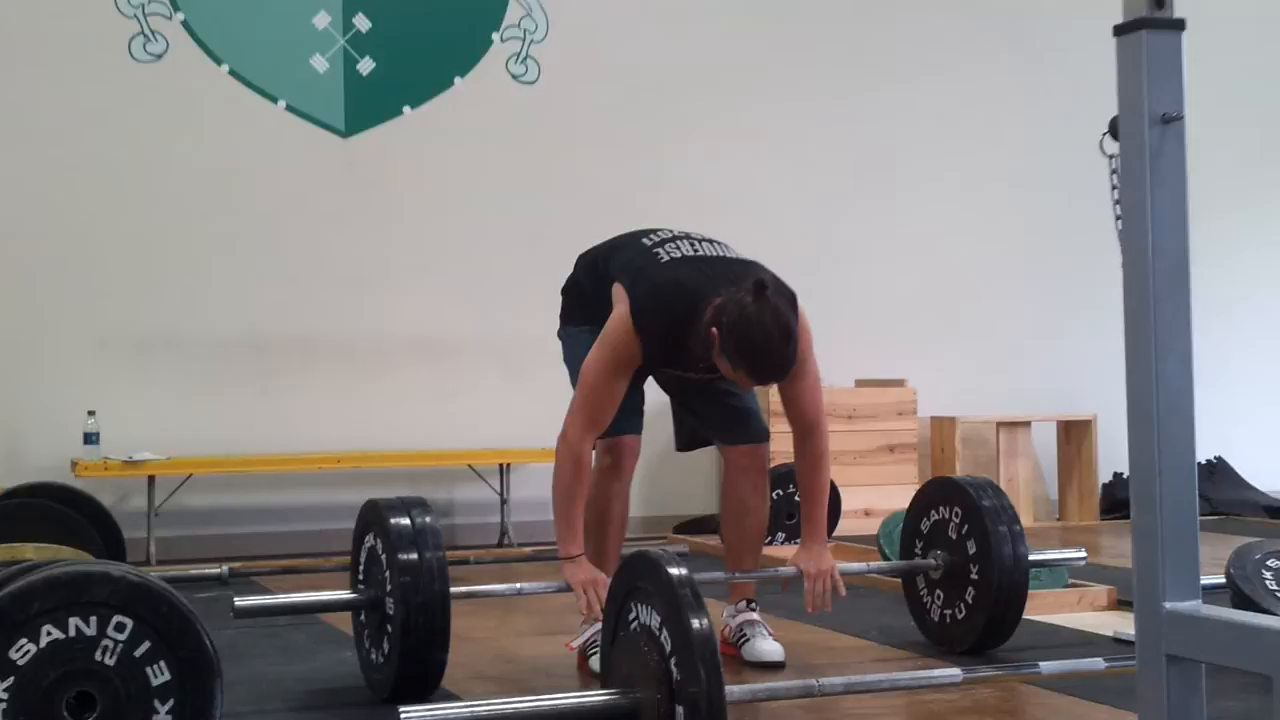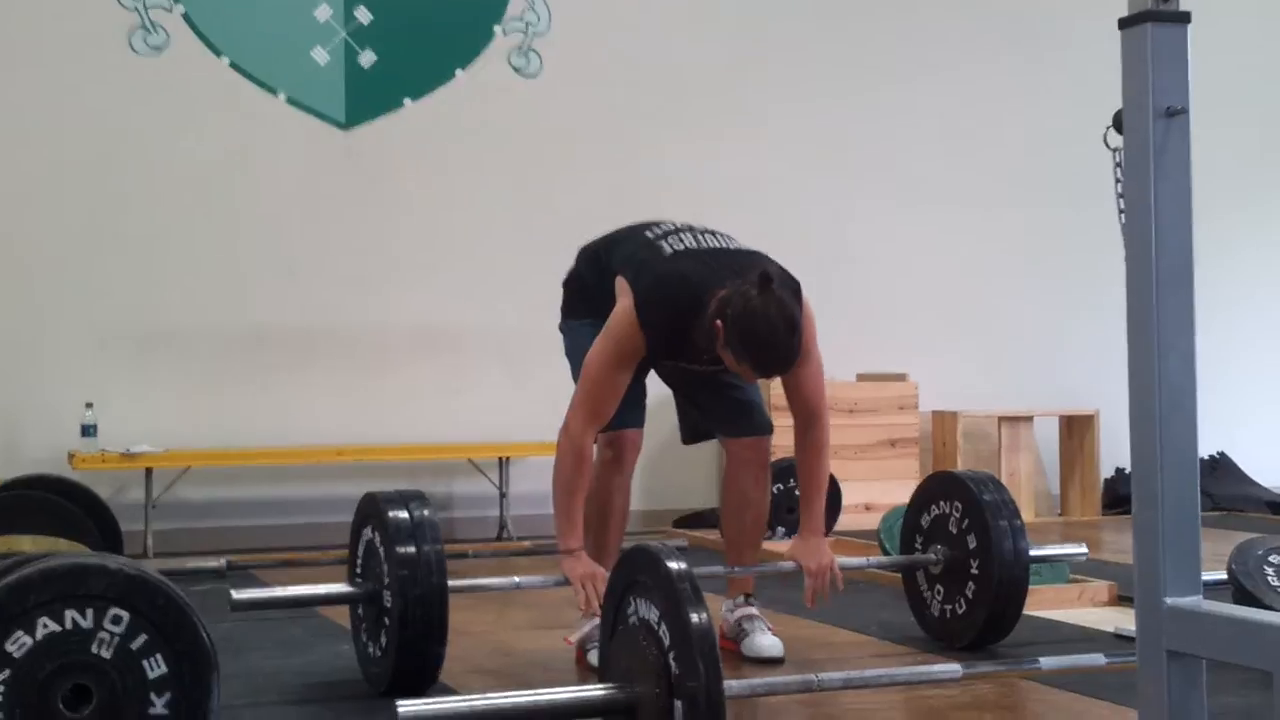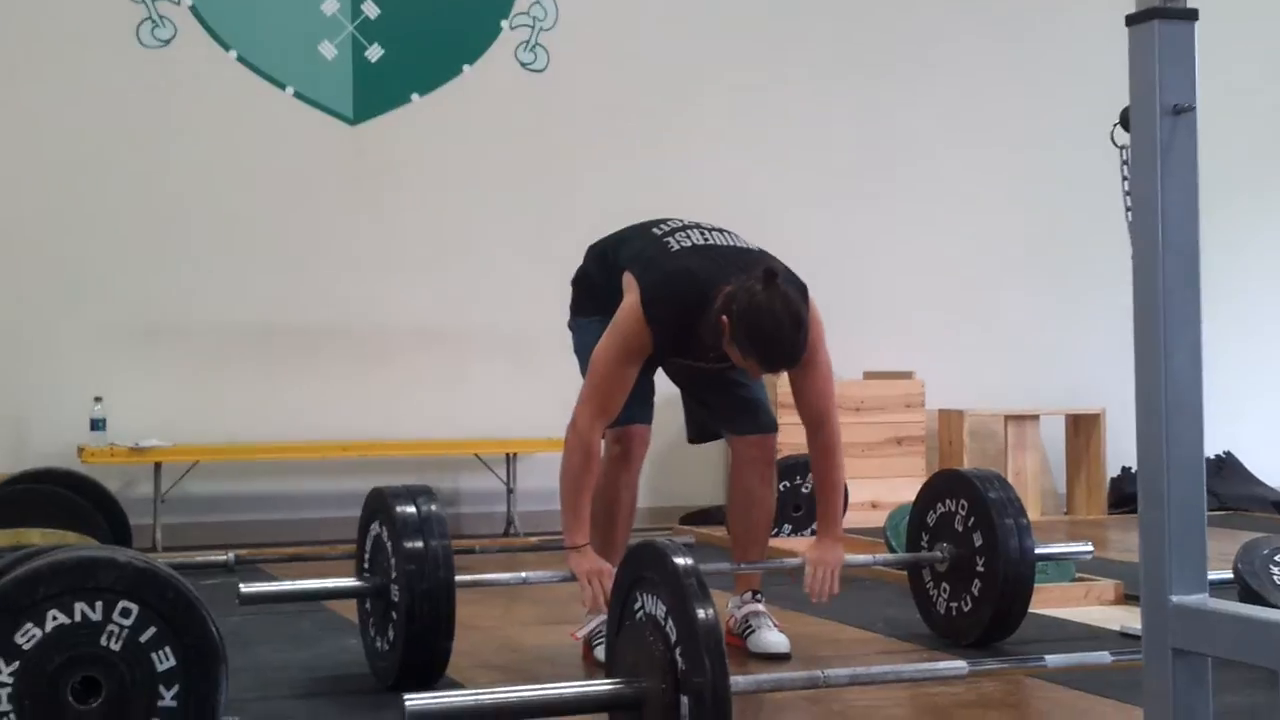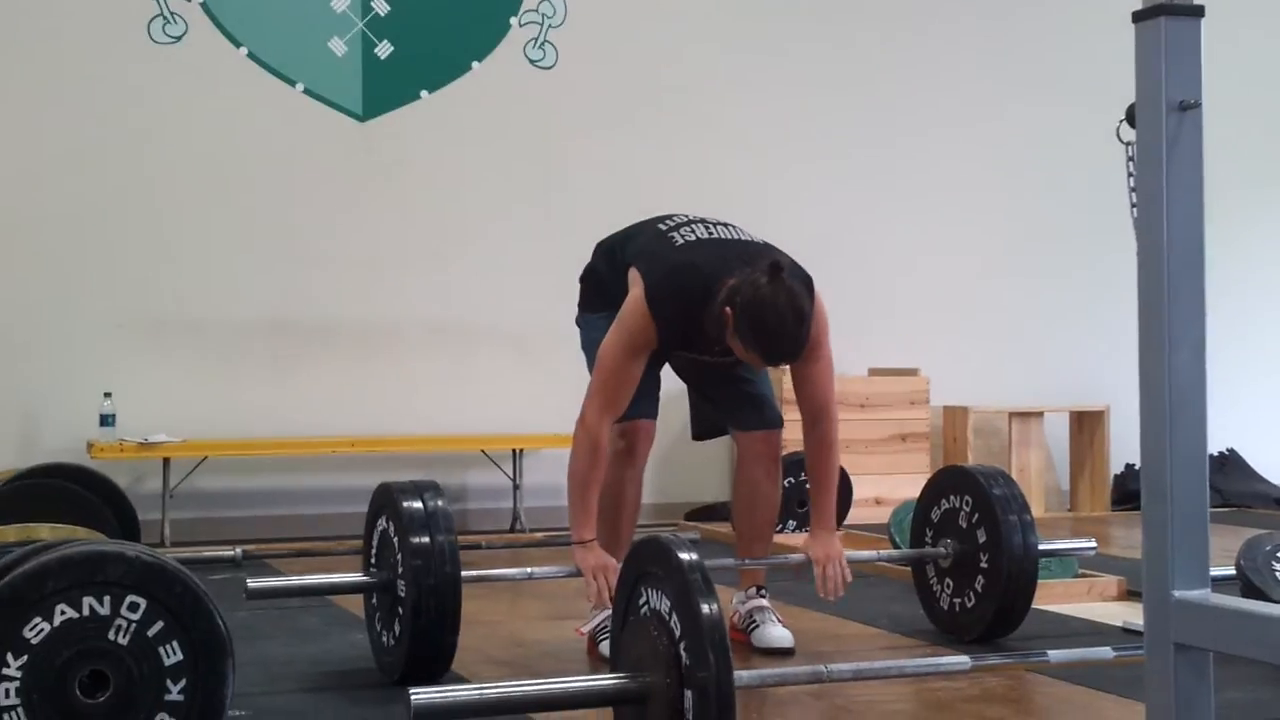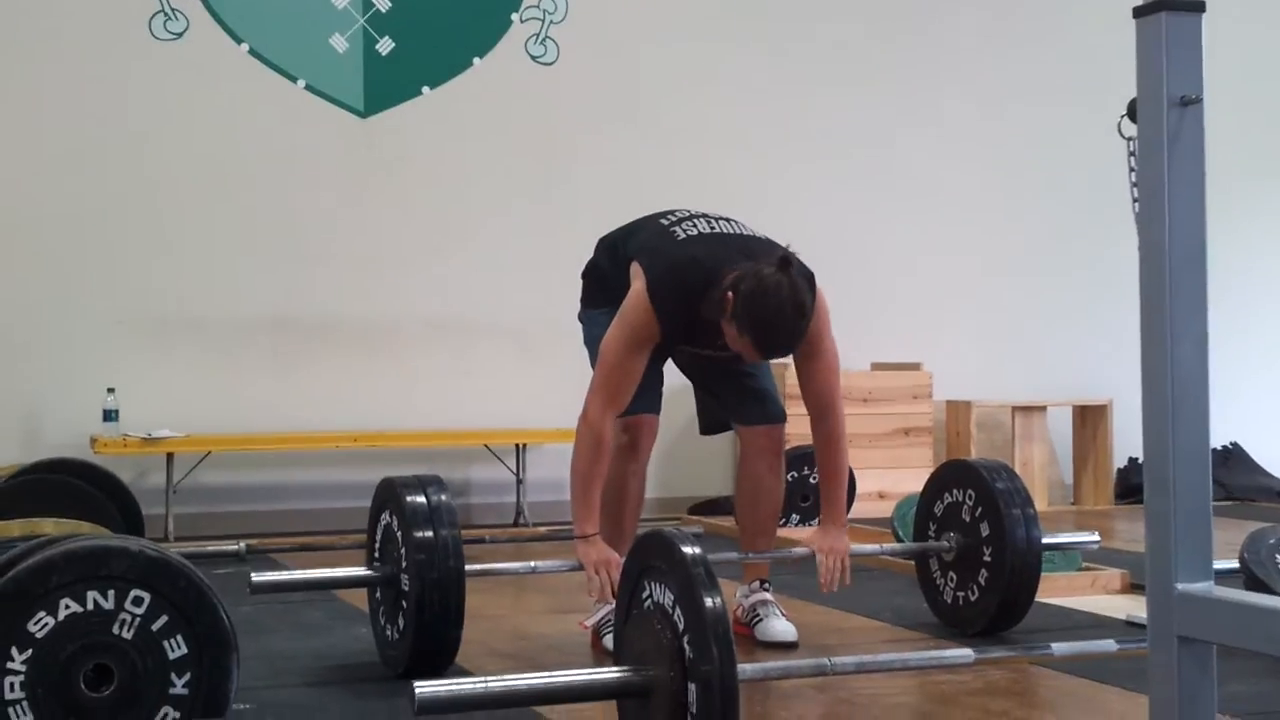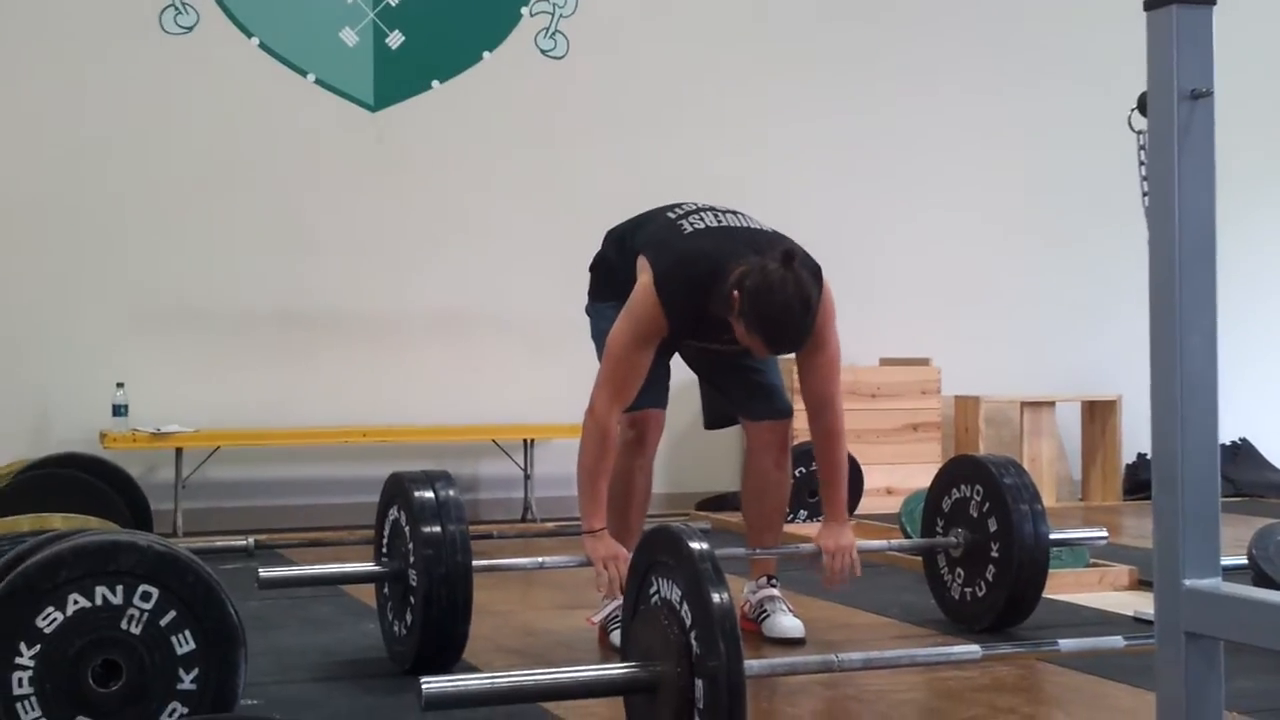
dt=0.2s
person 1, frame 1
left shoulder: (782, 319)
right shoulder: (633, 319)
left elbow: (810, 431)
right elbow: (576, 436)
left wrist: (814, 542)
right wrist: (572, 556)
left hip: (697, 316)
right hip: (596, 311)
left knee: (751, 450)
right knee: (618, 449)
left ankle: (742, 615)
right ankle: (599, 624)
person 1, frame 2
left shoulder: (788, 313)
right shoulder: (638, 312)
left elbow: (812, 422)
right elbow: (578, 430)
left wrist: (812, 534)
right wrist: (571, 550)
left hip: (697, 319)
right hip: (599, 304)
left knee: (752, 443)
right knee: (620, 441)
left ankle: (740, 610)
right ankle: (599, 620)
person 1, frame 3
left shoulder: (795, 311)
right shoulder: (645, 308)
left elbow: (822, 425)
right elbow: (586, 426)
left wrist: (829, 536)
right wrist: (579, 546)
left hip: (705, 315)
right hip: (607, 300)
left knee: (759, 442)
right knee: (628, 439)
left ankle: (747, 606)
right ankle: (605, 614)
person 1, frame 4
left shoulder: (800, 305)
right shoulder: (651, 301)
left elbow: (820, 420)
right elbow: (595, 420)
left wrist: (824, 530)
right wrist: (584, 541)
left hip: (711, 322)
right hip: (614, 298)
left knee: (764, 437)
right knee: (633, 434)
left ankle: (751, 602)
right ankle: (609, 609)
person 1, frame 5
left shoulder: (801, 299)
right shoulder: (650, 295)
left elbow: (827, 413)
right elbow: (598, 416)
left wrist: (834, 524)
right wrist: (587, 535)
left hip: (710, 312)
right hip: (614, 293)
left knee: (767, 431)
right knee: (635, 428)
left ankle: (755, 595)
right ankle: (613, 603)
person 1, frame 6
left shoulder: (809, 293)
right shoulder: (658, 289)
left elbow: (825, 409)
right elbow: (605, 410)
left wrist: (836, 520)
right wrist: (595, 530)
left hip: (719, 307)
right hip: (624, 285)
left knee: (774, 426)
right knee: (642, 423)
left ankle: (762, 591)
right ankle: (620, 599)
